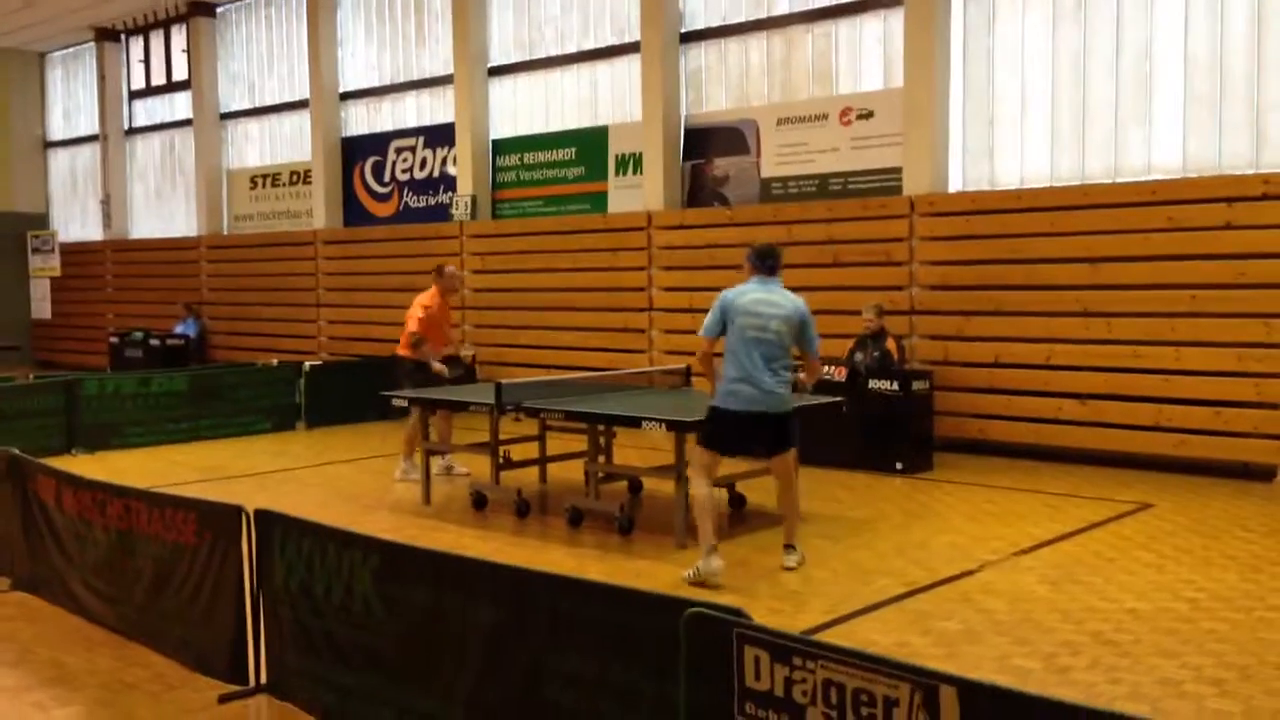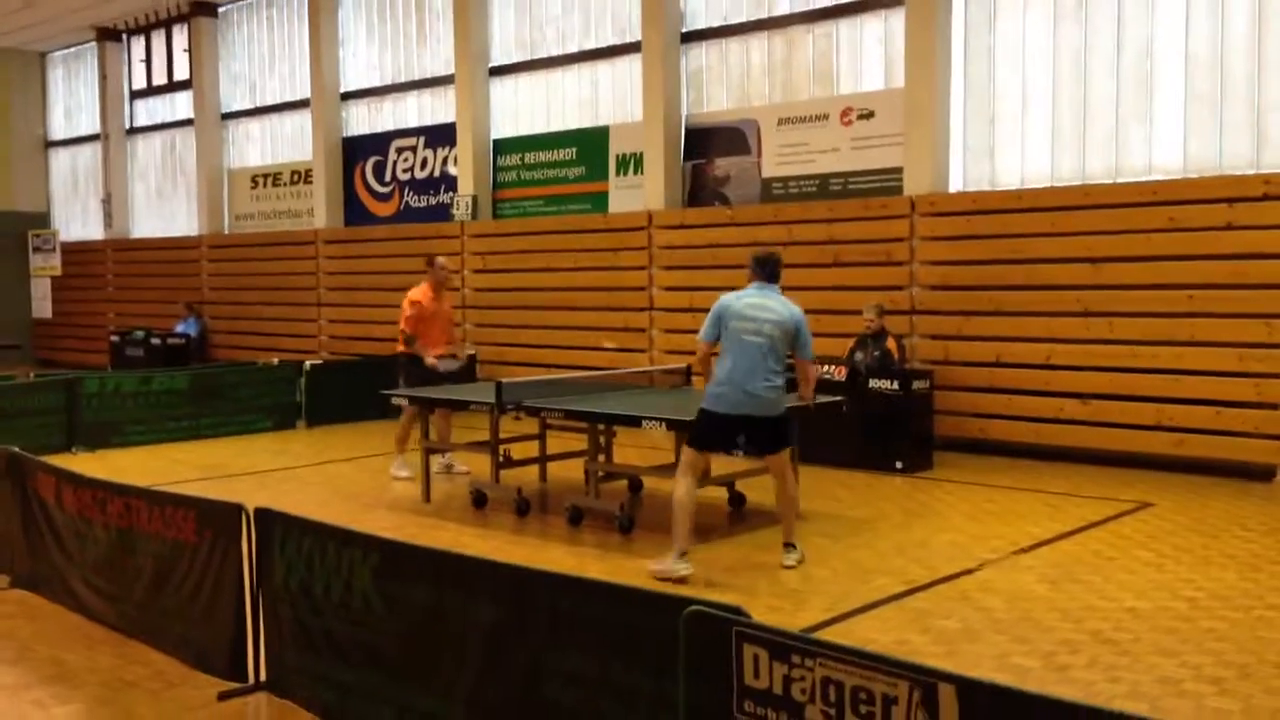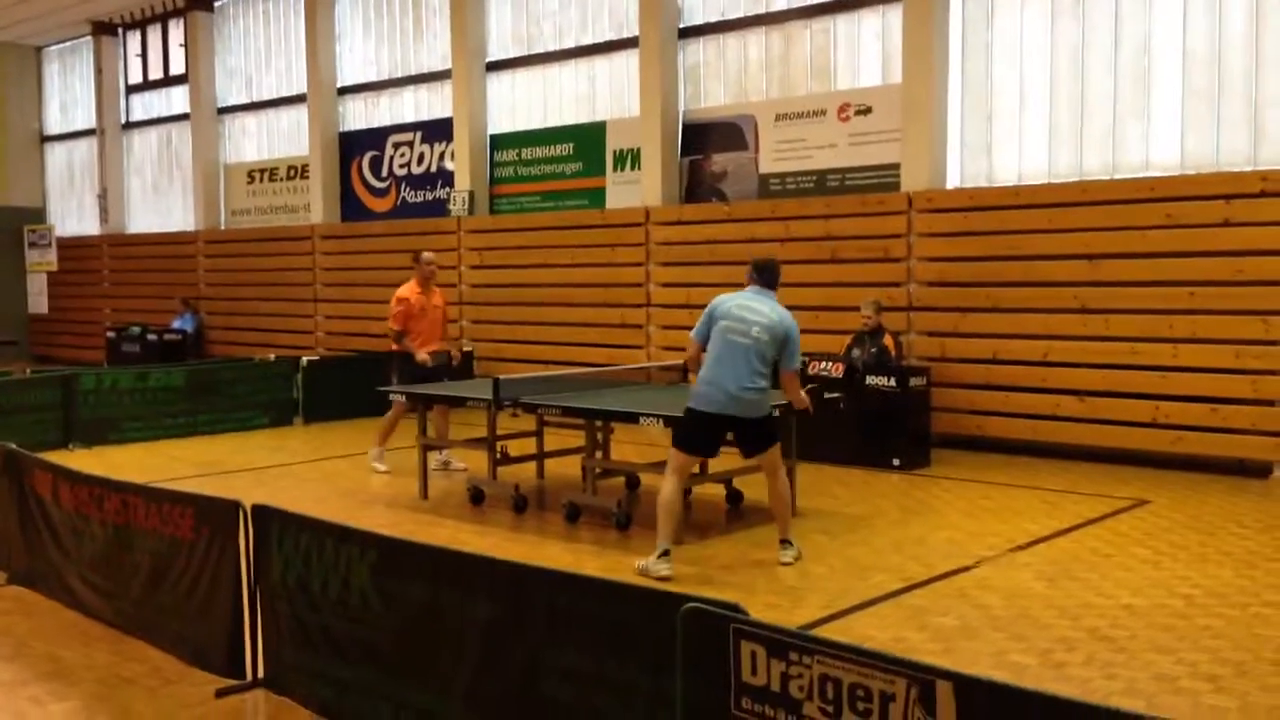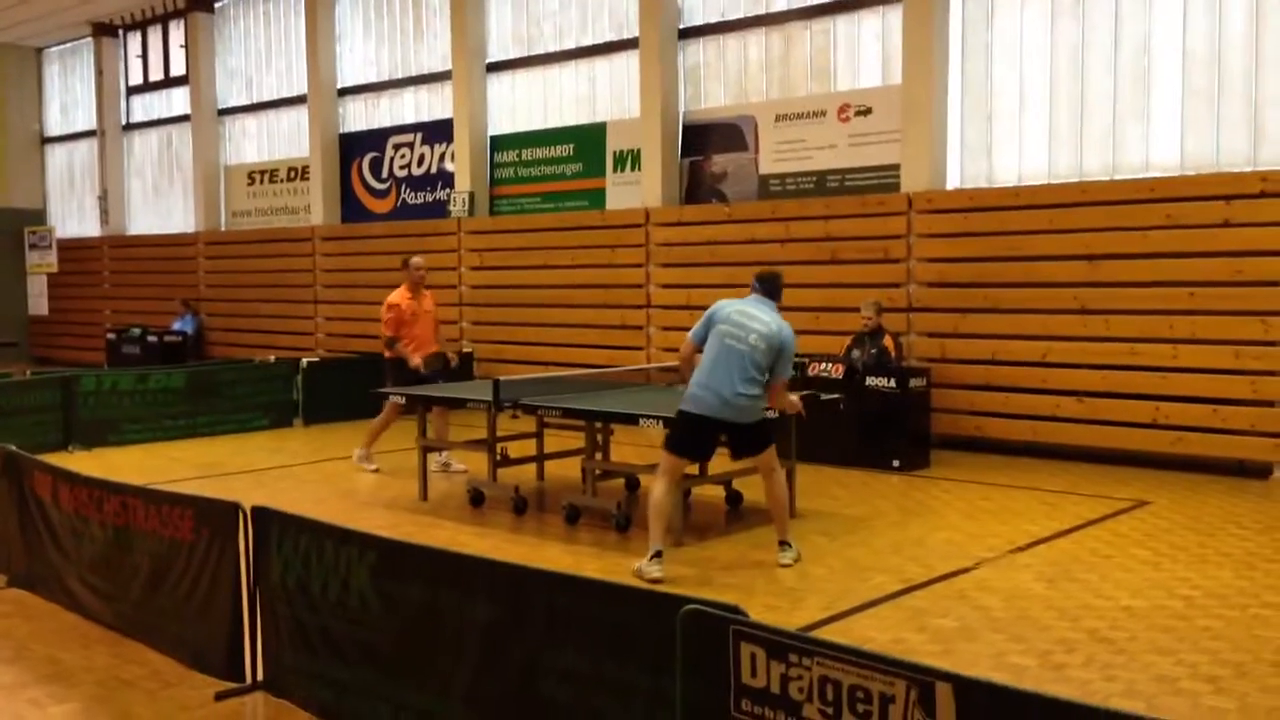
dt=0.1s
person 1, frame 1
left shoulder: (729, 298)
right shoulder: (797, 305)
left elbow: (704, 353)
right elbow: (814, 366)
left wrist: (715, 384)
right wrist: (806, 381)
left hip: (732, 401)
right hip: (777, 403)
left knee: (700, 473)
right knee: (786, 476)
left ankle: (710, 556)
right ankle: (790, 549)
person 1, frame 2
left shoulder: (727, 302)
right shoulder: (794, 314)
left elbow: (701, 357)
right elbow: (808, 377)
right wrist: (806, 392)
left hip: (721, 402)
right hip: (768, 407)
left knee: (687, 473)
right knee: (783, 474)
left ankle: (679, 557)
right ankle: (790, 548)
person 1, frame 3
left shoulder: (721, 303)
right shoulder: (786, 320)
left elbow: (692, 355)
right elbow: (790, 385)
right wrist: (799, 399)
left hip: (706, 402)
right hip: (753, 408)
left knee: (674, 474)
right knee: (776, 470)
left ankle: (662, 557)
right ankle: (786, 545)
person 1, frame 4
left shoulder: (722, 307)
right shoulder: (783, 332)
left elbow: (686, 354)
right elbow: (775, 395)
left wrist: (692, 380)
right wrist: (791, 403)
left hip: (698, 405)
right hip: (744, 411)
left knee: (665, 477)
right knee: (772, 471)
left ankle: (655, 558)
right ankle: (785, 547)
person 2, frame 1
left shoulder: (444, 303)
right shoulder: (424, 303)
right elbow: (414, 339)
left wrist: (456, 351)
right wrist: (433, 363)
left hip: (430, 363)
right hip: (411, 361)
left knee: (445, 410)
right knee: (420, 413)
left ankle: (444, 461)
right ankle: (406, 466)
person 2, frame 2
left shoulder: (445, 297)
right shoulder: (416, 298)
right elbow: (405, 335)
left wrist: (457, 350)
right wrist: (425, 356)
left hip: (438, 361)
right hip: (413, 360)
left knee: (444, 409)
right knee: (412, 412)
left ankle: (444, 459)
right ankle: (399, 461)
person 2, frame 3
left shoulder: (437, 294)
right shoulder: (404, 295)
right elbow: (395, 332)
left wrist: (451, 347)
right wrist: (416, 352)
left hip: (433, 357)
right hip: (408, 357)
left knee: (442, 405)
right knee: (400, 408)
left ankle: (442, 456)
right ankle: (377, 452)
person 2, frame 4
left shoulder: (428, 297)
right shoulder: (395, 301)
right elbow: (388, 338)
left wrist: (446, 351)
right wrist: (410, 358)
left hip: (428, 362)
right hip: (400, 364)
left knee: (440, 406)
right knee: (391, 412)
left ankle: (441, 458)
right ankle: (363, 452)
